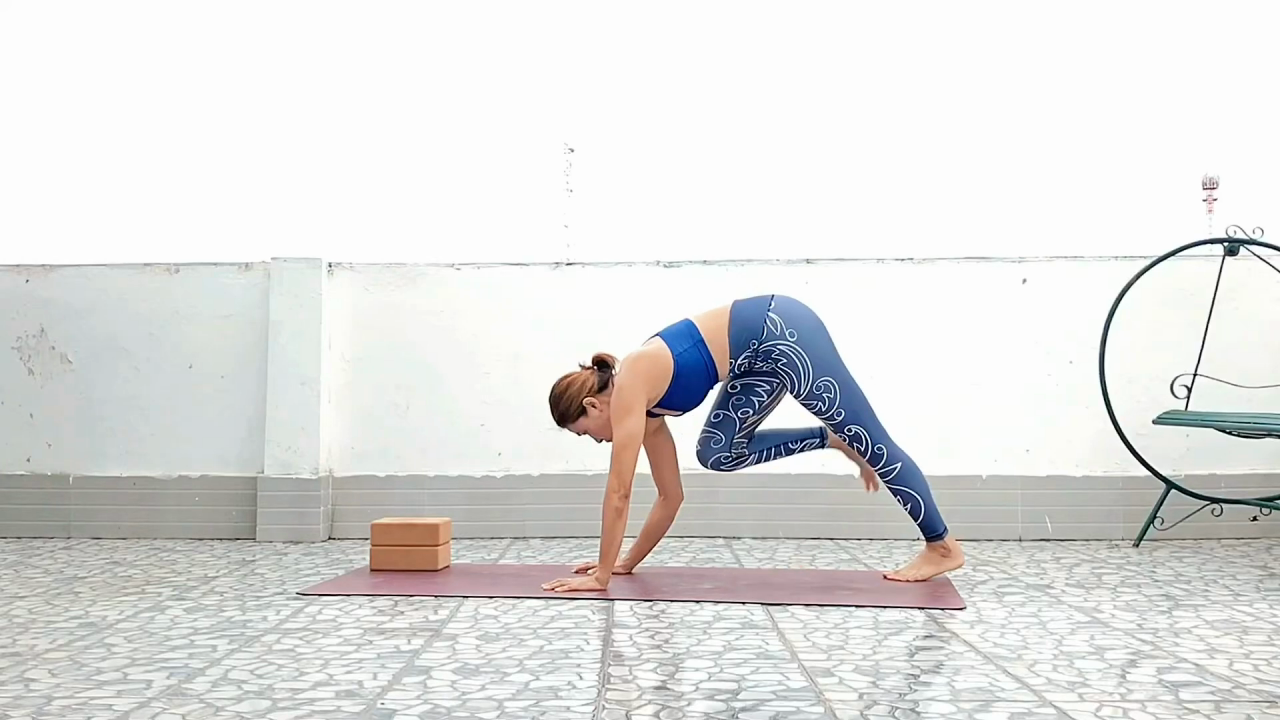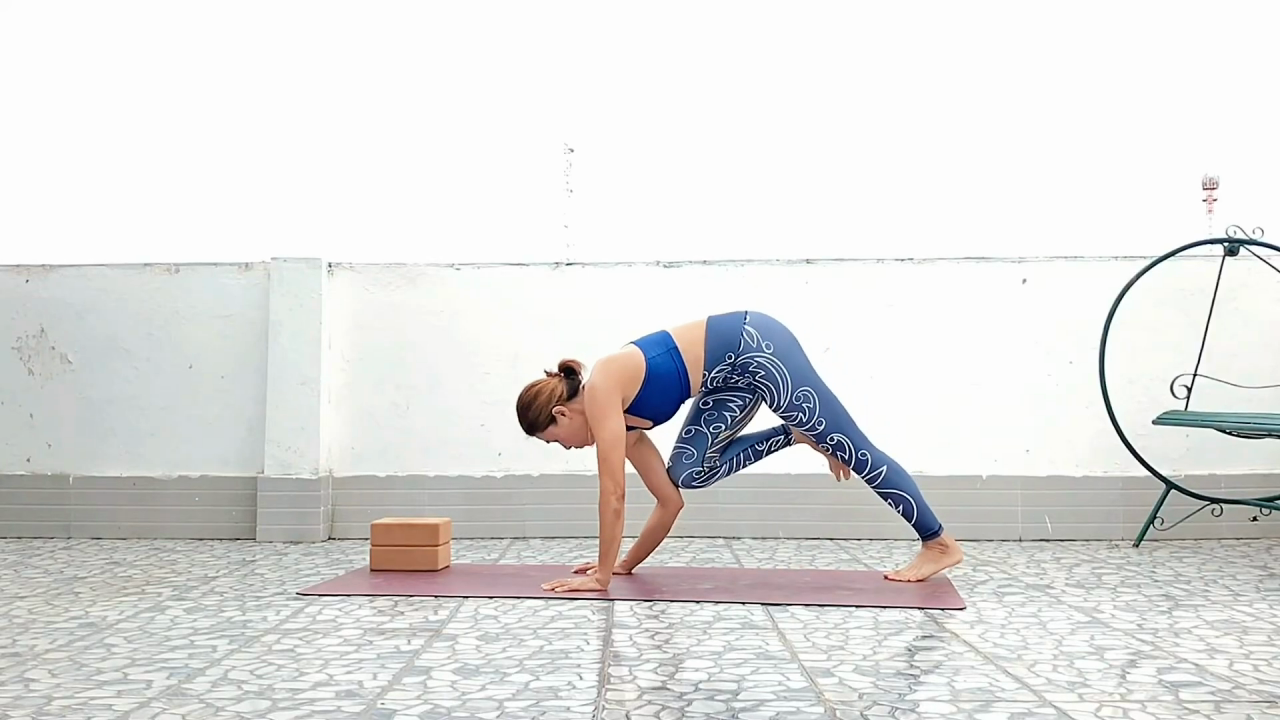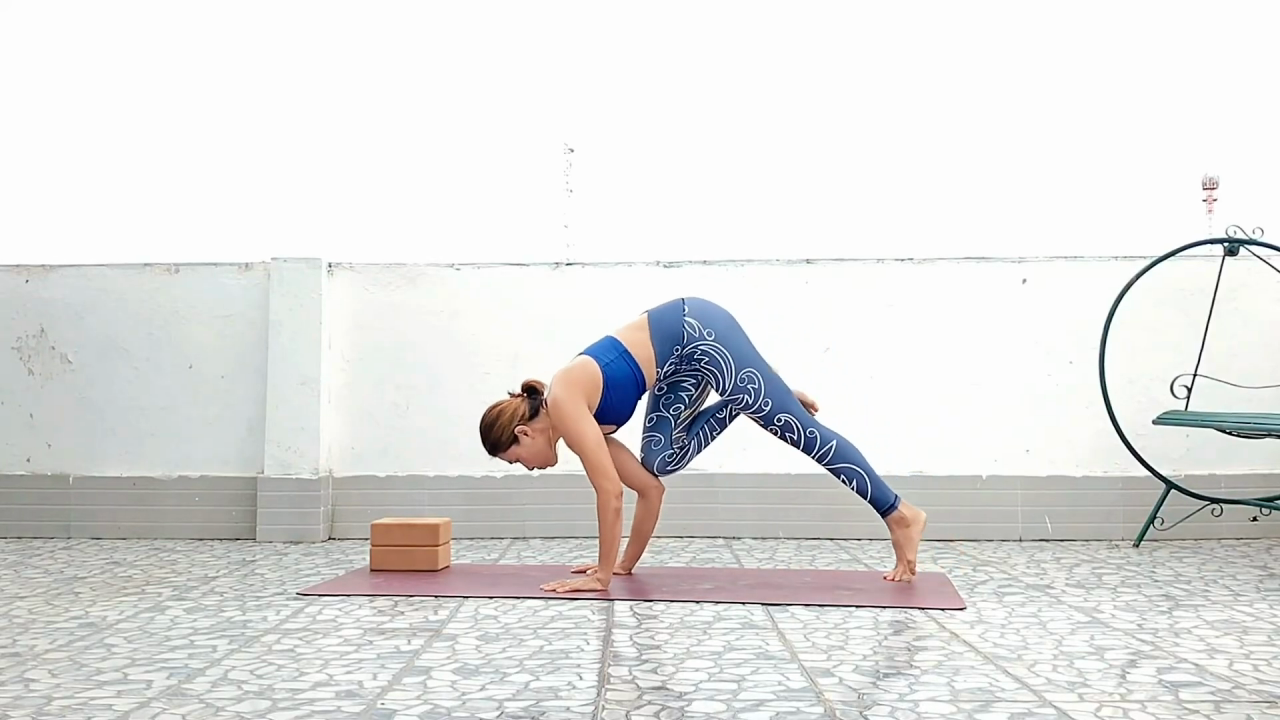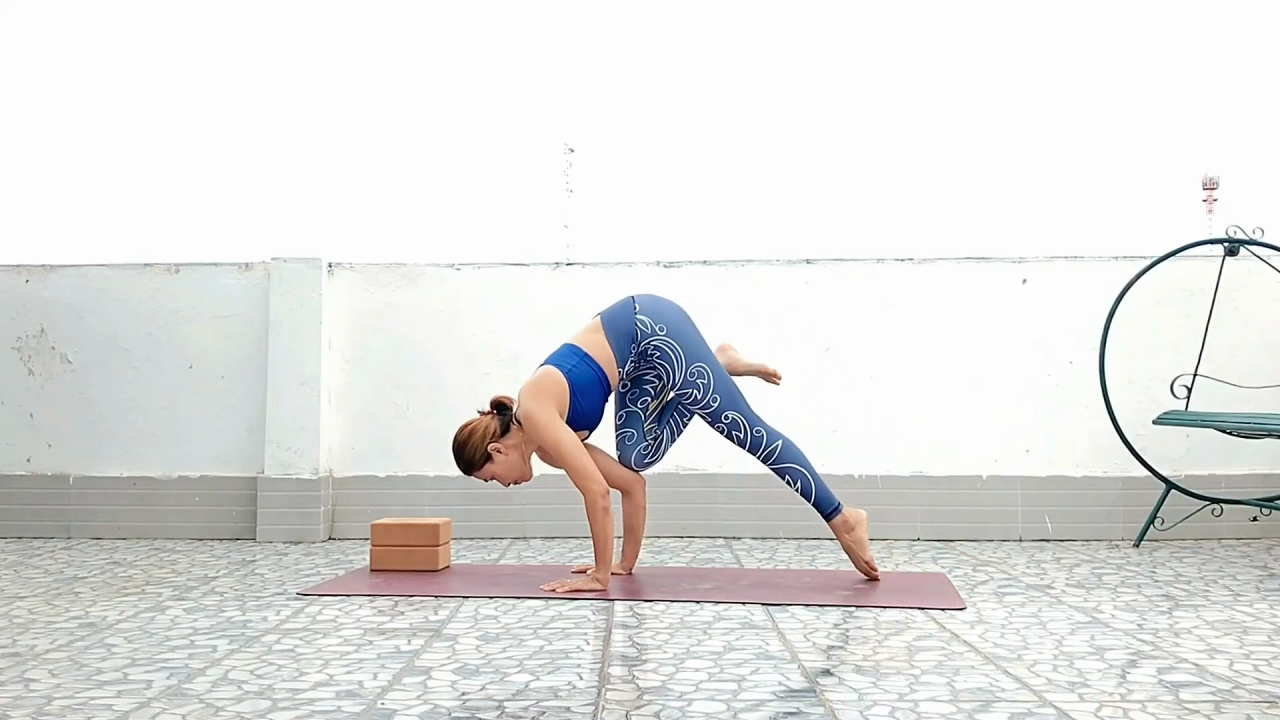
dt=0.7s
person 1, frame 1
left shoulder: (629, 390)
right shoulder: (645, 407)
left elbow: (619, 493)
right elbow: (670, 497)
left wrist: (601, 575)
right wrist: (627, 562)
left hip: (779, 331)
right hip: (763, 348)
left knee: (871, 441)
right knee: (718, 452)
left ankle: (942, 546)
right ankle: (838, 437)
person 1, frame 2
left shoulder: (600, 391)
right shoulder: (622, 418)
left elbow: (612, 495)
right elbow: (670, 502)
left wrist: (602, 576)
right wrist: (625, 564)
left hip: (753, 345)
right hip: (734, 367)
left knee: (850, 448)
right knee: (689, 472)
left ankle: (938, 543)
right ankle: (796, 434)
person 1, frame 3
left shoulder: (563, 403)
right shoulder: (581, 422)
left elbow: (610, 493)
right elbow: (649, 487)
left wrist: (602, 575)
right wrist: (625, 564)
left hip: (695, 332)
right hip: (681, 353)
left knee: (798, 429)
right knee: (661, 462)
left ankle: (899, 515)
right ankle: (754, 391)
person 1, frame 4
left shoulder: (534, 414)
right shoulder: (547, 439)
left elbow: (596, 491)
right elbow: (630, 483)
left wrist: (601, 575)
right wrist: (625, 563)
left hip: (648, 325)
right hip: (638, 347)
left knee: (743, 429)
right knee: (636, 458)
left ankle: (842, 519)
right ankle: (717, 366)
